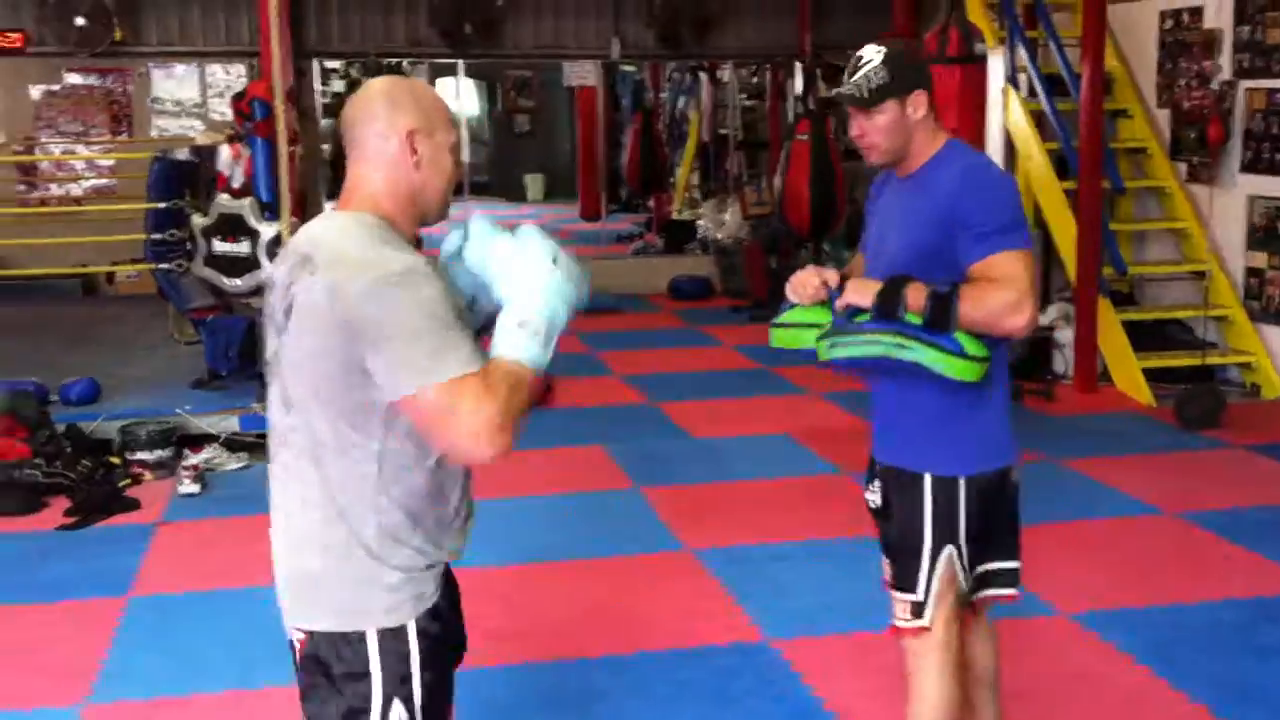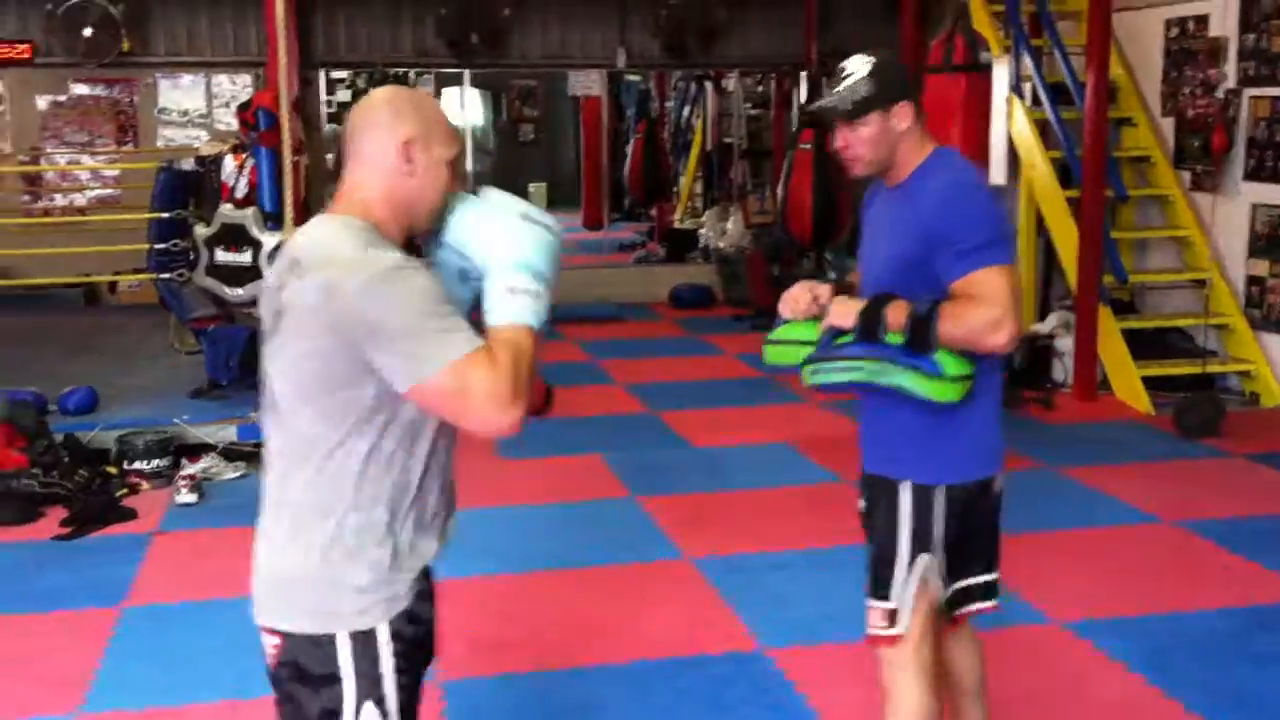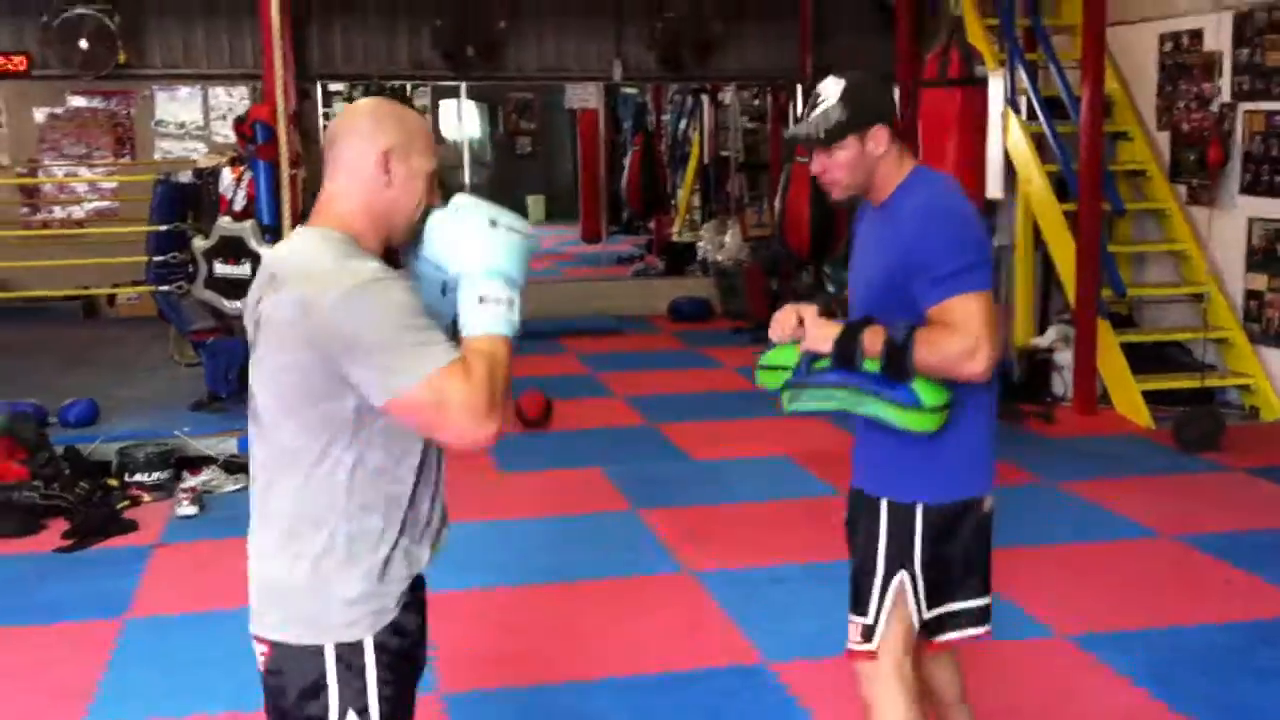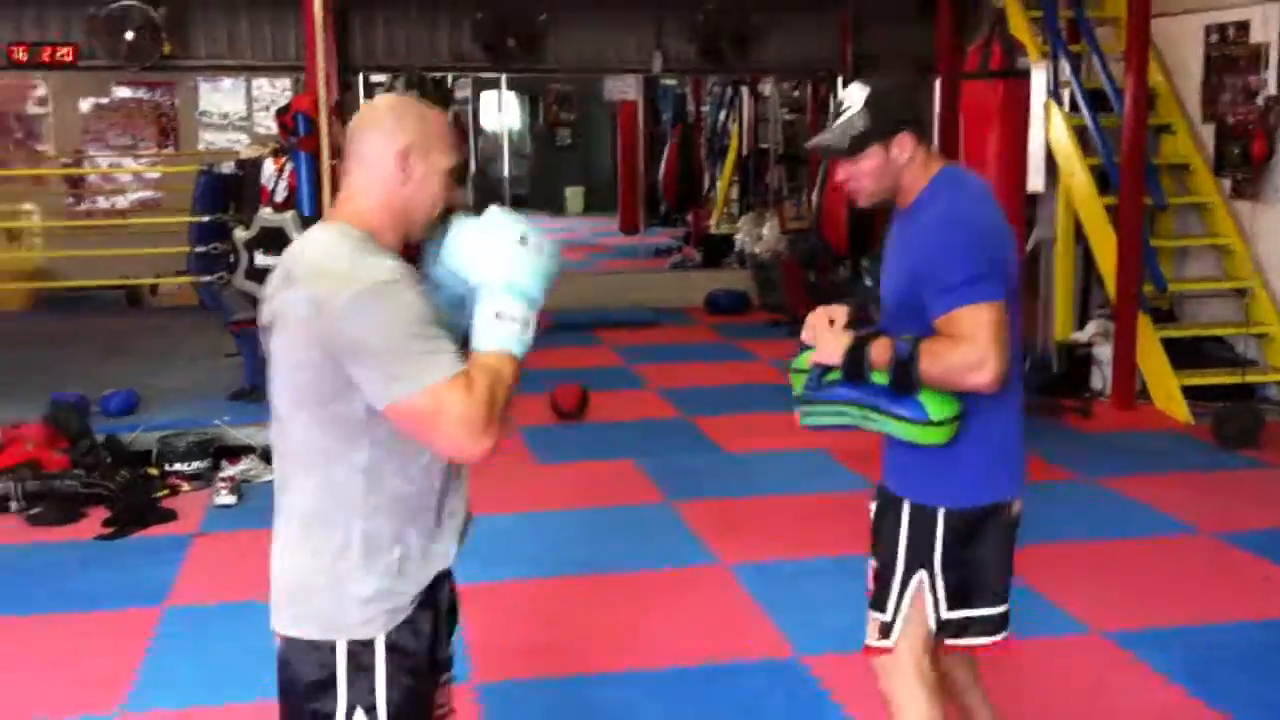
dt=0.1s
person 1, frame 1
left shoulder: (974, 185)
right shoulder: (888, 185)
left elbow: (1015, 308)
left wrist: (896, 297)
right wrist: (831, 281)
left hip: (948, 449)
right hip: (903, 436)
left knee: (927, 629)
right knee: (959, 608)
person 1, frame 2
left shoulder: (956, 197)
right shoulder: (883, 193)
left elbow: (996, 324)
left wrist: (878, 315)
right wrist: (830, 296)
left hip: (936, 453)
right hip: (907, 446)
left knee: (900, 640)
right knee: (942, 618)
person 1, frame 3
left shoulder: (934, 219)
right shoulder: (876, 209)
left elbow: (973, 352)
left wrist: (853, 341)
right wrist: (816, 319)
left hip: (923, 474)
right hip: (901, 463)
left knee: (881, 658)
right knee: (922, 634)
person 1, frame 4
left shoulder: (951, 224)
right shoulder: (930, 204)
left elbow: (977, 363)
left wrist: (866, 351)
right wrist: (854, 321)
left hip: (953, 471)
right hip: (937, 463)
left knee: (899, 656)
right knee: (933, 632)
person 2, frame 1
left shoulder: (322, 248)
right shoulder: (384, 274)
right elbow: (481, 433)
left wrist: (458, 299)
right wrist: (532, 312)
left hip: (350, 565)
right hip: (371, 586)
person 2, frame 2
left shoulder: (321, 252)
right shoulder: (374, 278)
right elbow: (495, 406)
right wrist: (518, 276)
left hip: (362, 568)
right hip: (348, 587)
person 2, frame 3
left shoulder: (303, 265)
right shoulder: (351, 289)
right elbow: (472, 418)
left wrist: (446, 285)
right wrist: (490, 284)
left hip: (355, 577)
right hip: (339, 601)
person 2, frame 4
left shoulder: (327, 259)
right shoulder: (364, 287)
left elbow: (413, 368)
right elbow: (470, 431)
left wrist: (465, 292)
right wrist: (510, 300)
left hip: (397, 567)
right hip: (361, 593)
